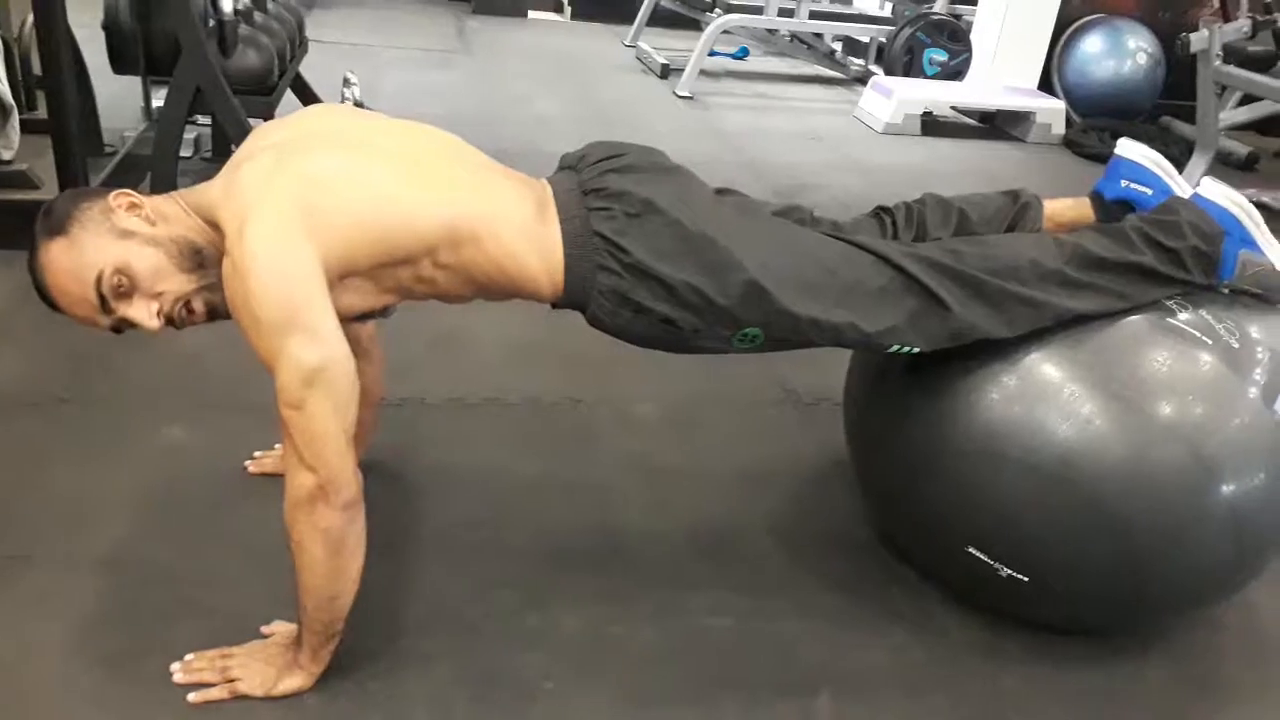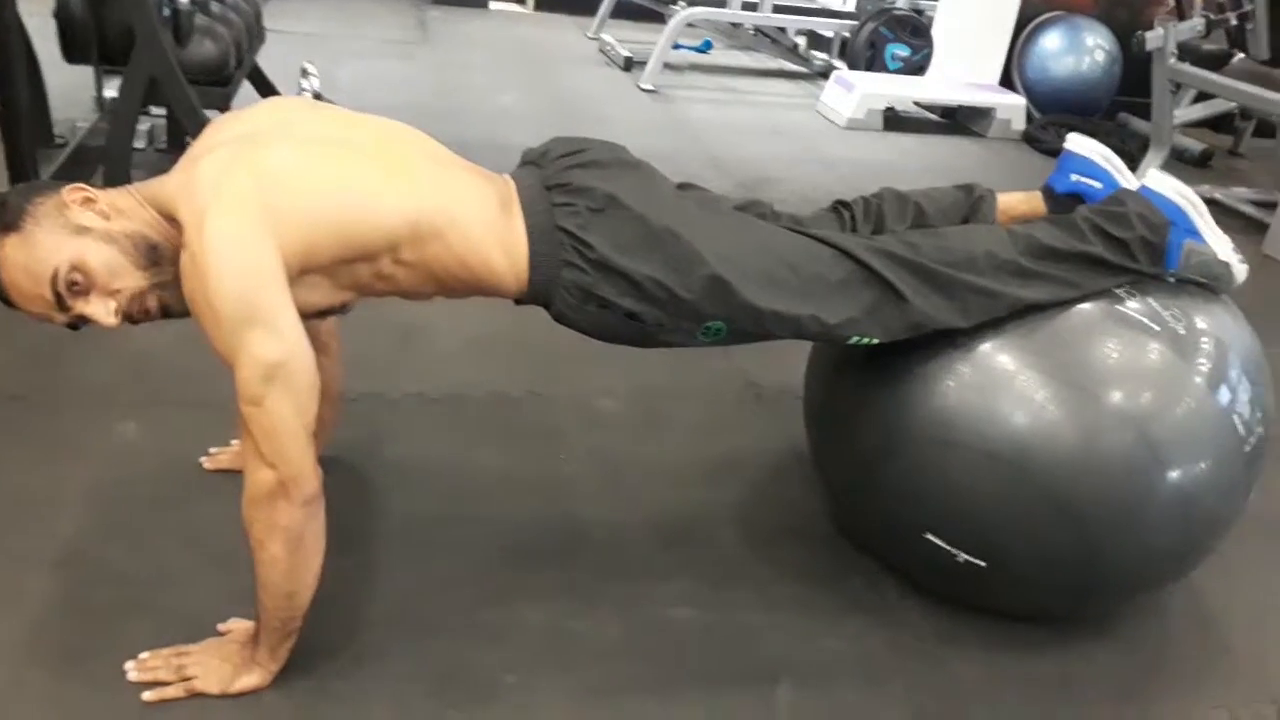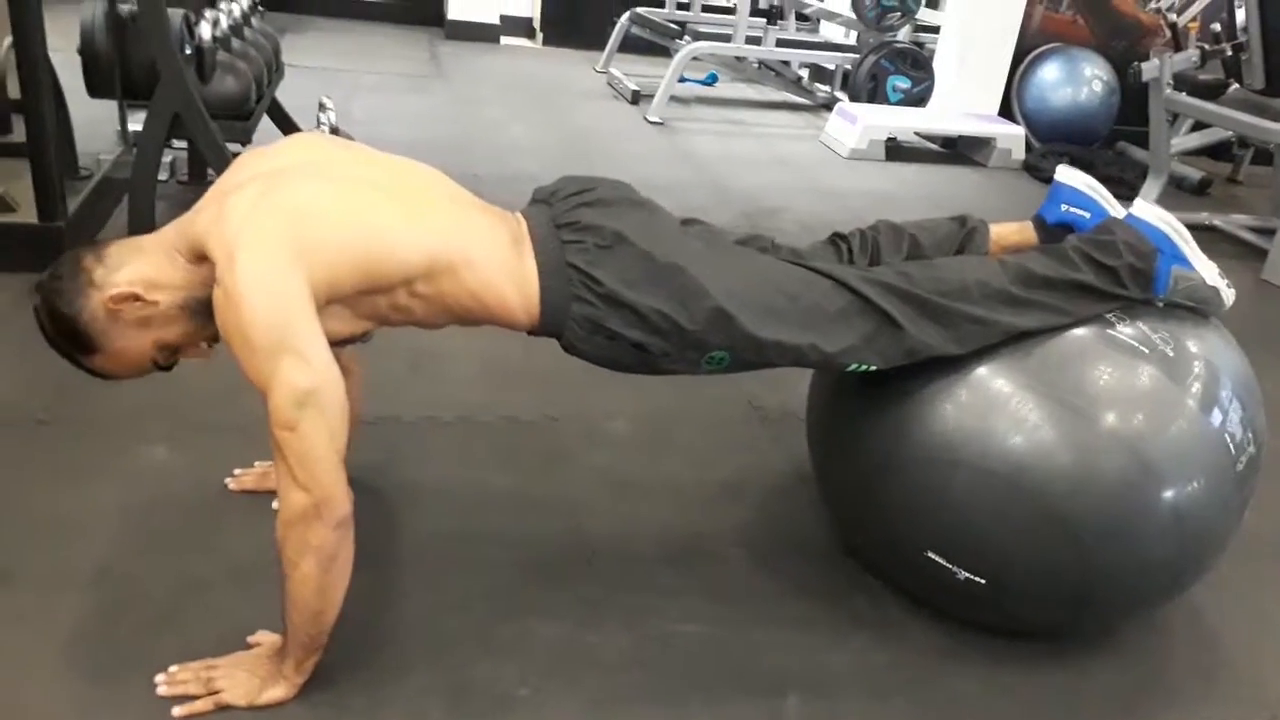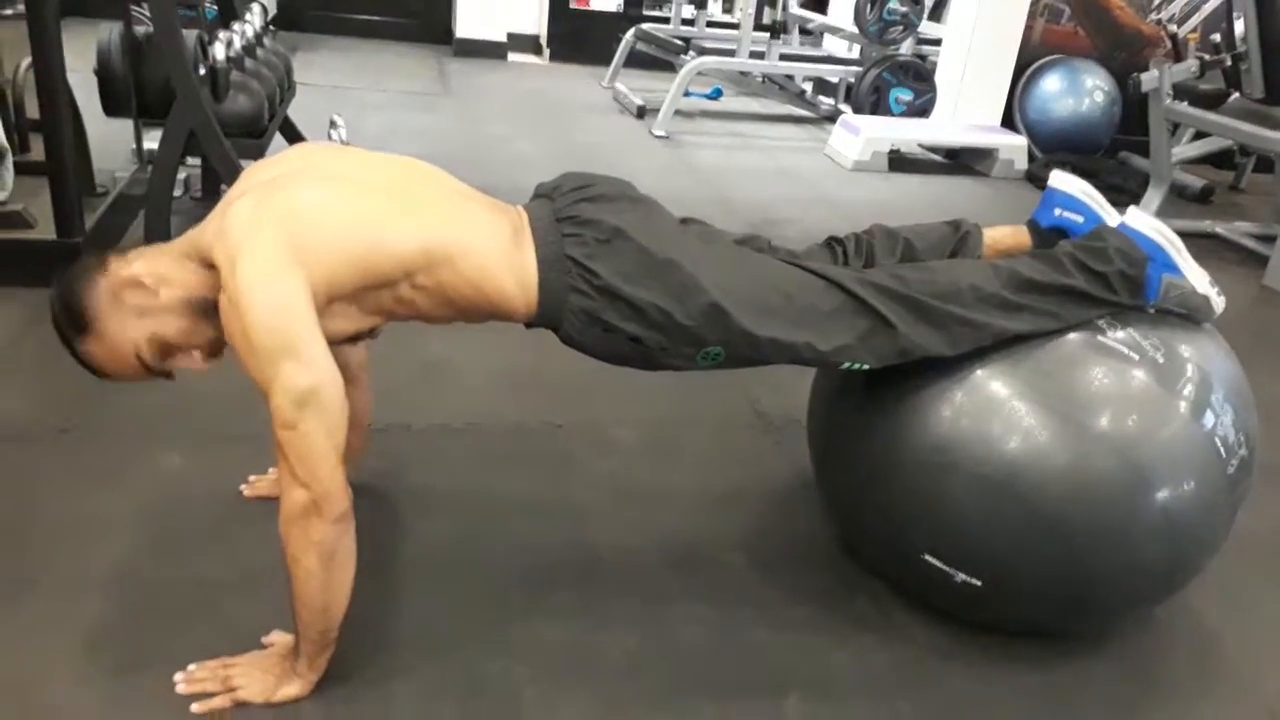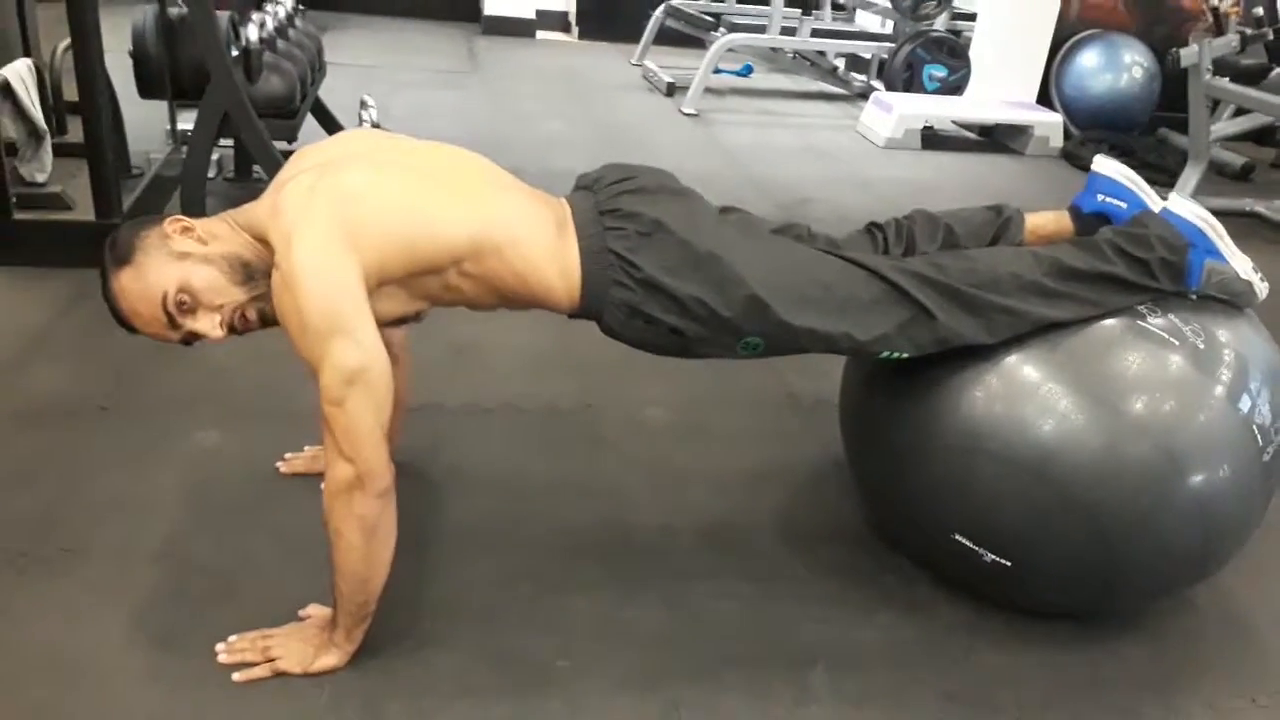
dt=0.7s
person 1, frame 1
left shoulder: (256, 255)
right shoulder: (269, 154)
left elbow: (330, 493)
left wrist: (306, 656)
right wrist: (336, 437)
left hip: (634, 263)
right hip: (606, 192)
left knee: (917, 300)
right knee: (874, 249)
right ankle: (1104, 197)
person 1, frame 2
left shoulder: (214, 251)
right shoulder: (228, 147)
left elbow: (289, 492)
left wrist: (261, 655)
right wrist: (300, 432)
left hip: (598, 257)
right hip: (570, 188)
left knee: (874, 290)
right knee: (836, 240)
left ankle: (1144, 231)
right ankle: (1058, 192)
person 1, frame 3
left shoulder: (246, 283)
right shoulder: (252, 179)
left elbow: (323, 508)
right wrist: (306, 450)
left hip: (602, 293)
right hip: (581, 223)
left knee: (868, 321)
right knee: (831, 273)
left ankle: (1133, 259)
right ankle: (1052, 220)
person 1, frame 4
left shoulder: (251, 287)
right shoulder: (260, 193)
left elbow: (321, 505)
right wrist: (336, 453)
left hip: (603, 283)
right hip: (580, 221)
left knee: (865, 319)
right knee: (831, 273)
left ankle: (1124, 264)
right ankle: (1044, 225)
person 1, frame 5
left shoulder: (303, 265)
right shoulder: (309, 178)
left elbow: (365, 483)
left wrist: (339, 636)
right wrist: (362, 437)
left hip: (645, 275)
right hip: (622, 208)
left knee: (900, 306)
right knee: (867, 261)
left ankle: (1164, 251)
right ankle: (1083, 210)
